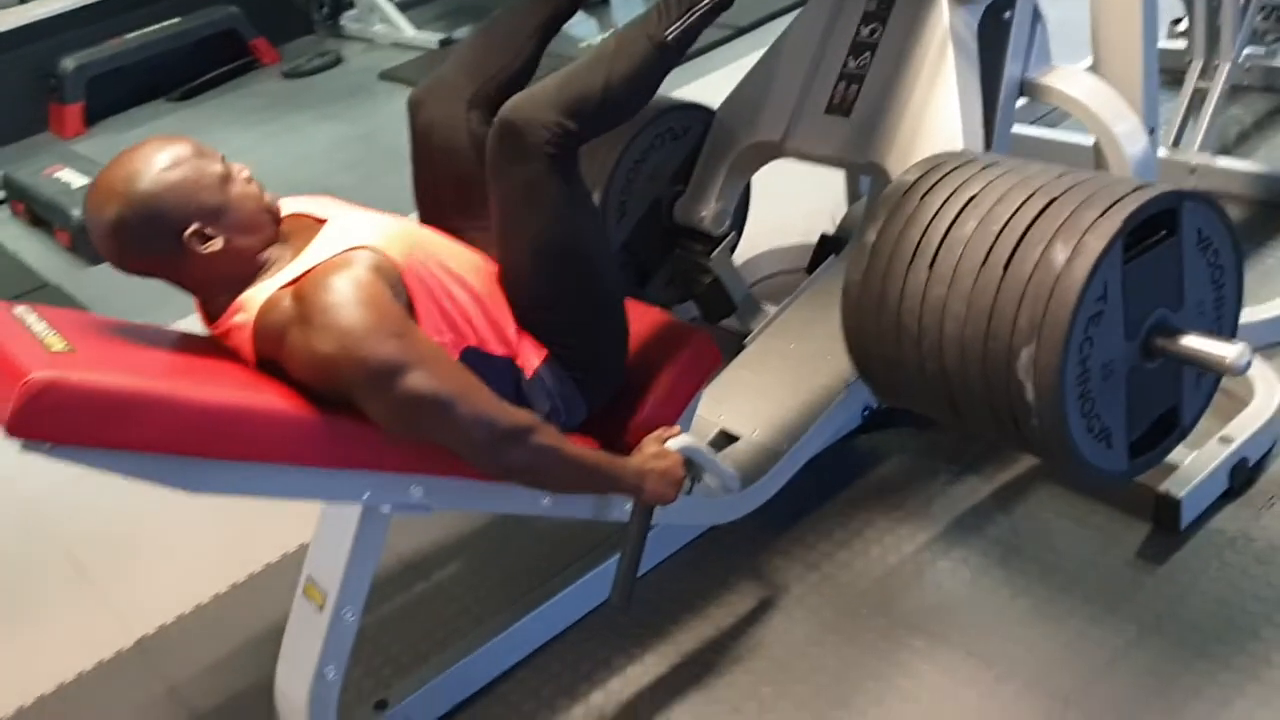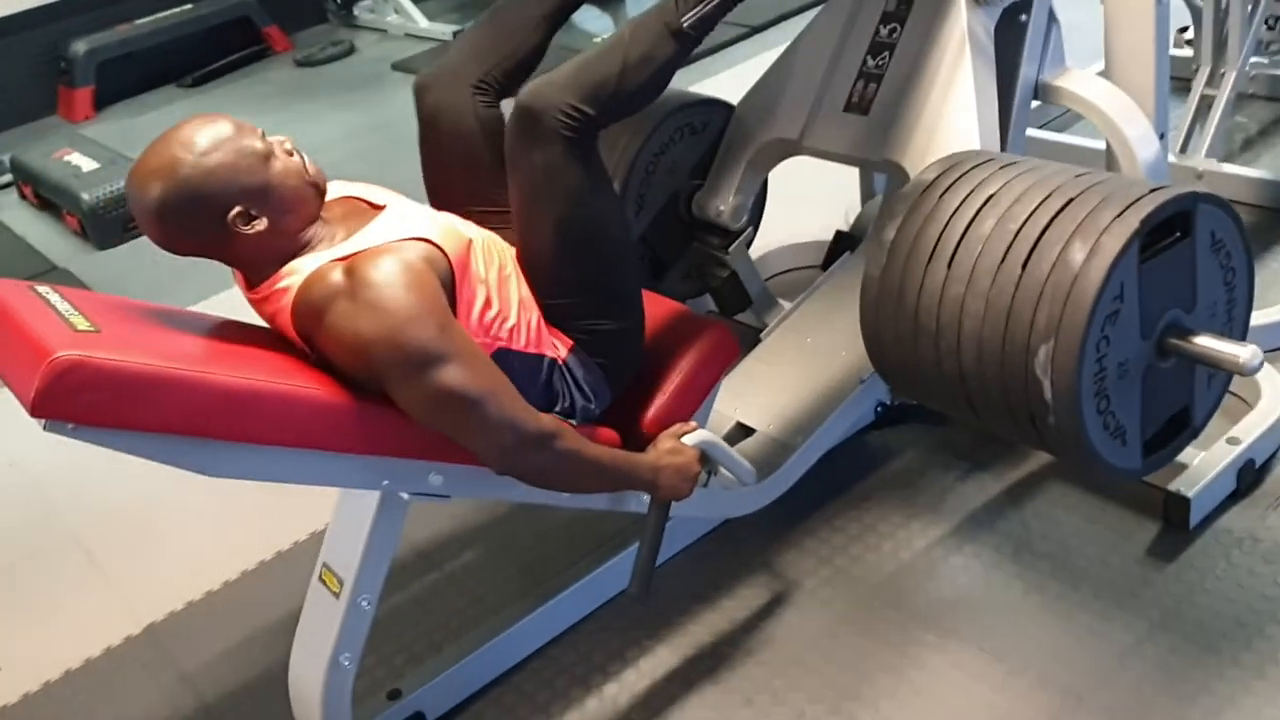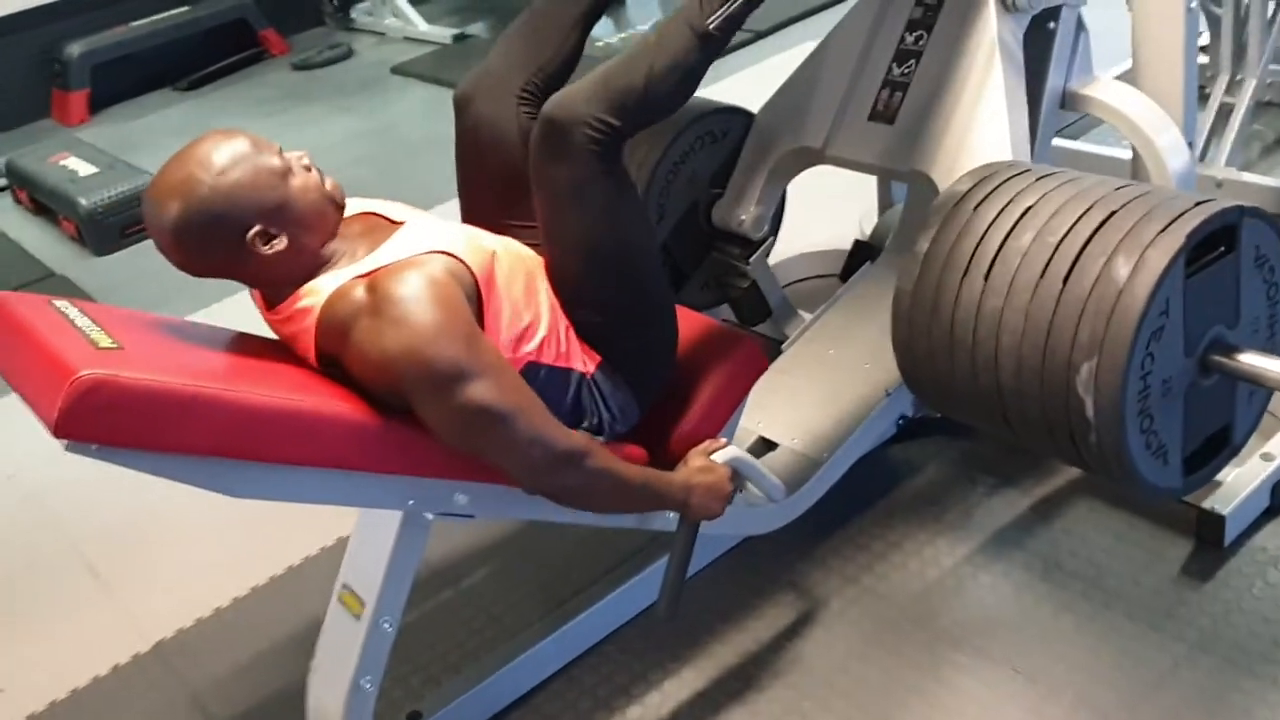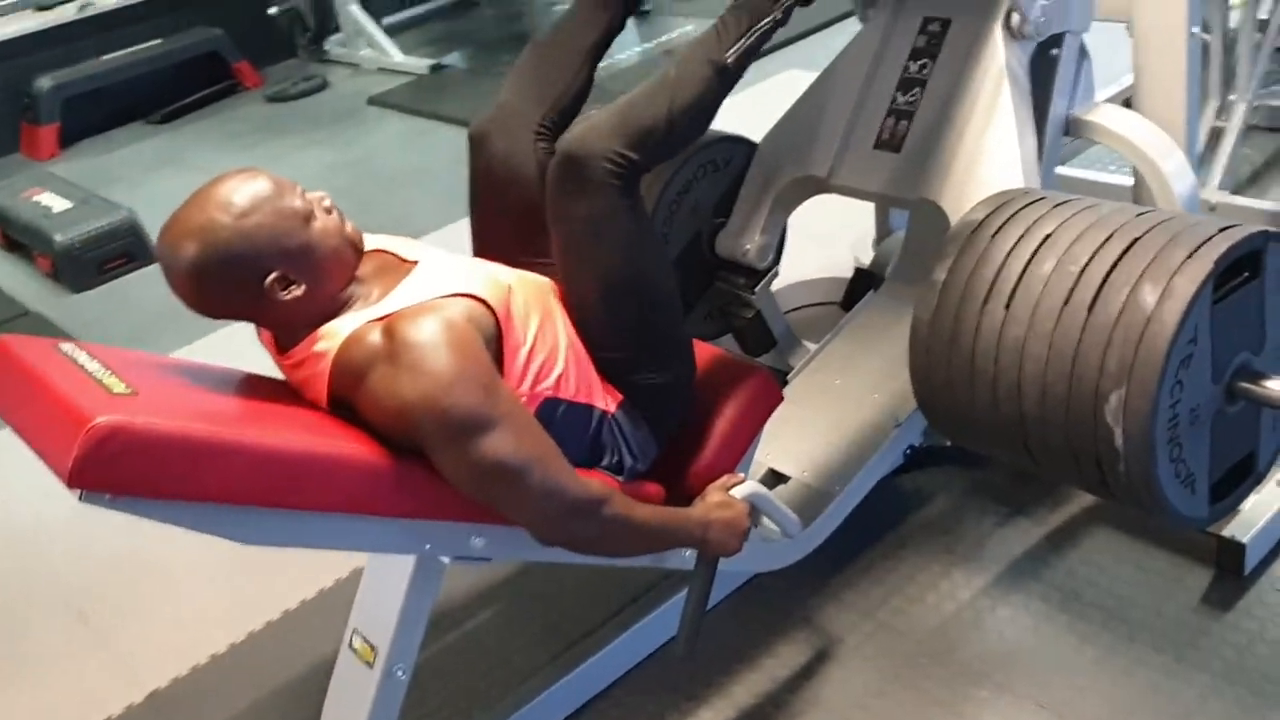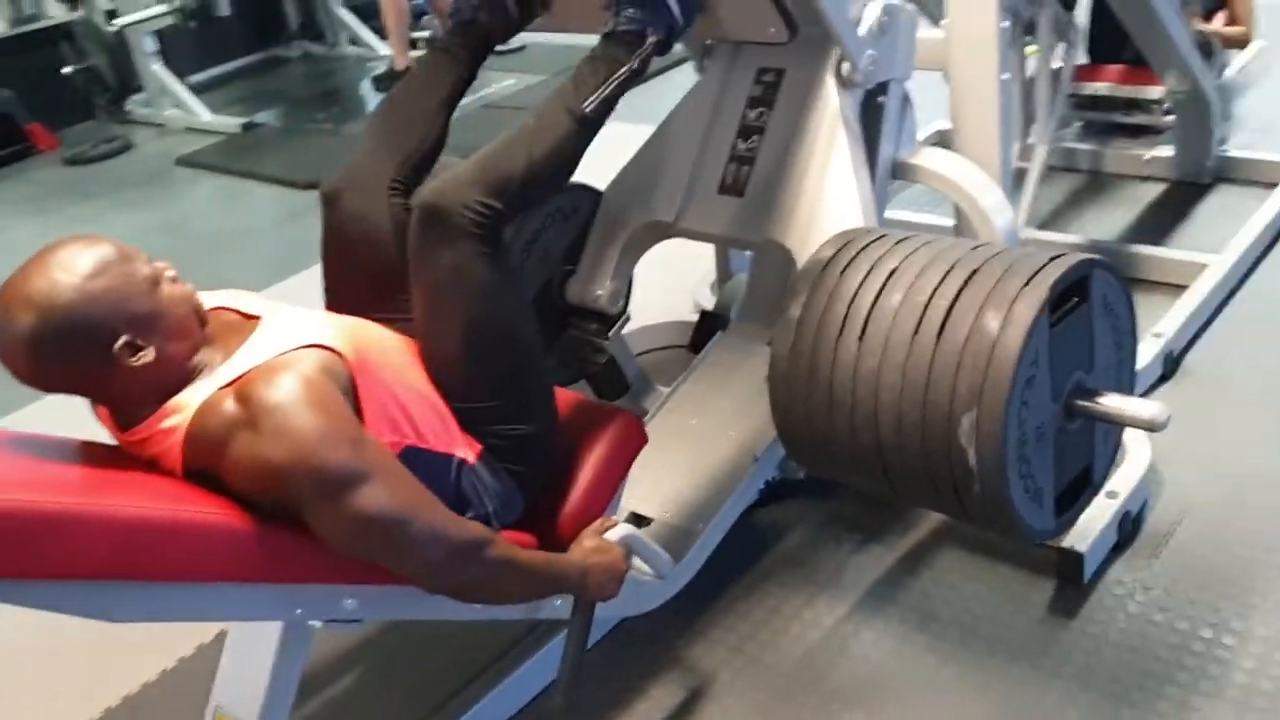
dt=0.4s
person 1, frame 1
left shoulder: (244, 269)
right shoulder: (334, 311)
right elbow: (497, 442)
right wrist: (633, 474)
right hip: (551, 370)
left knee: (446, 101)
right knee: (532, 124)
person 1, frame 2
left shoulder: (279, 247)
right shoulder: (375, 294)
right elbow: (518, 447)
right wrist: (650, 471)
right hip: (576, 360)
left knee: (450, 88)
right knee: (549, 111)
person 1, frame 3
left shoulder: (293, 269)
right shoulder: (400, 311)
right elbow: (548, 465)
right wrist: (680, 489)
right hip: (602, 375)
left knee: (493, 98)
right knee: (575, 120)
person 1, frame 4
left shoulder: (299, 310)
right shoulder: (416, 355)
right elbow: (564, 515)
right wrist: (699, 526)
right hip: (619, 415)
left knee: (509, 132)
right knee: (592, 154)
person 1, frame 5
left shoulder: (125, 382)
right shoulder: (273, 414)
right elbow: (447, 561)
right wrist: (577, 571)
right hip: (483, 463)
left knee: (362, 190)
right knee: (453, 208)
